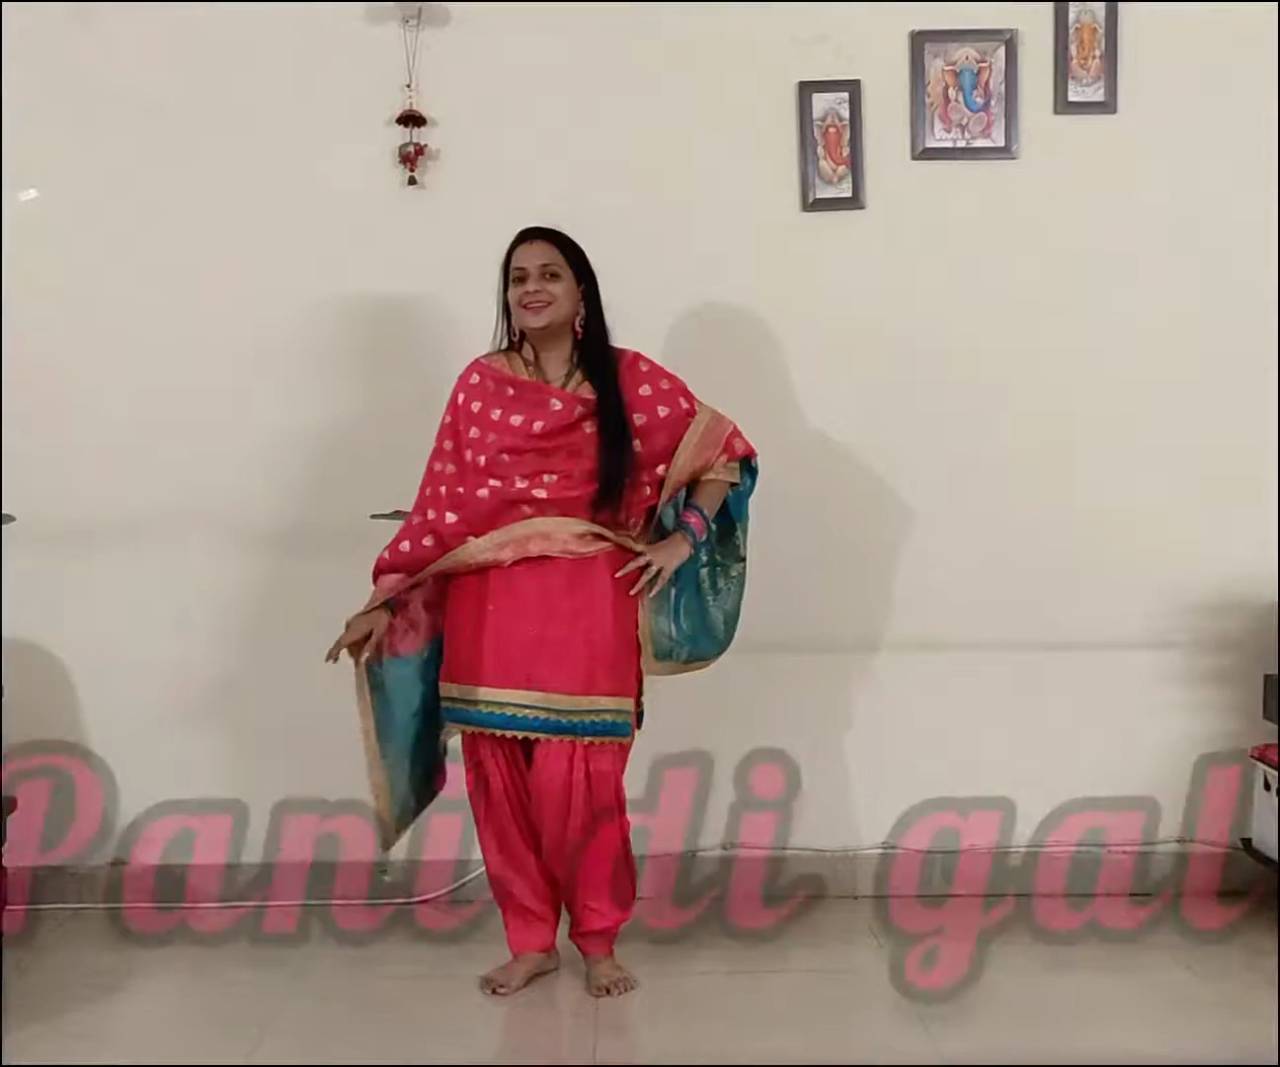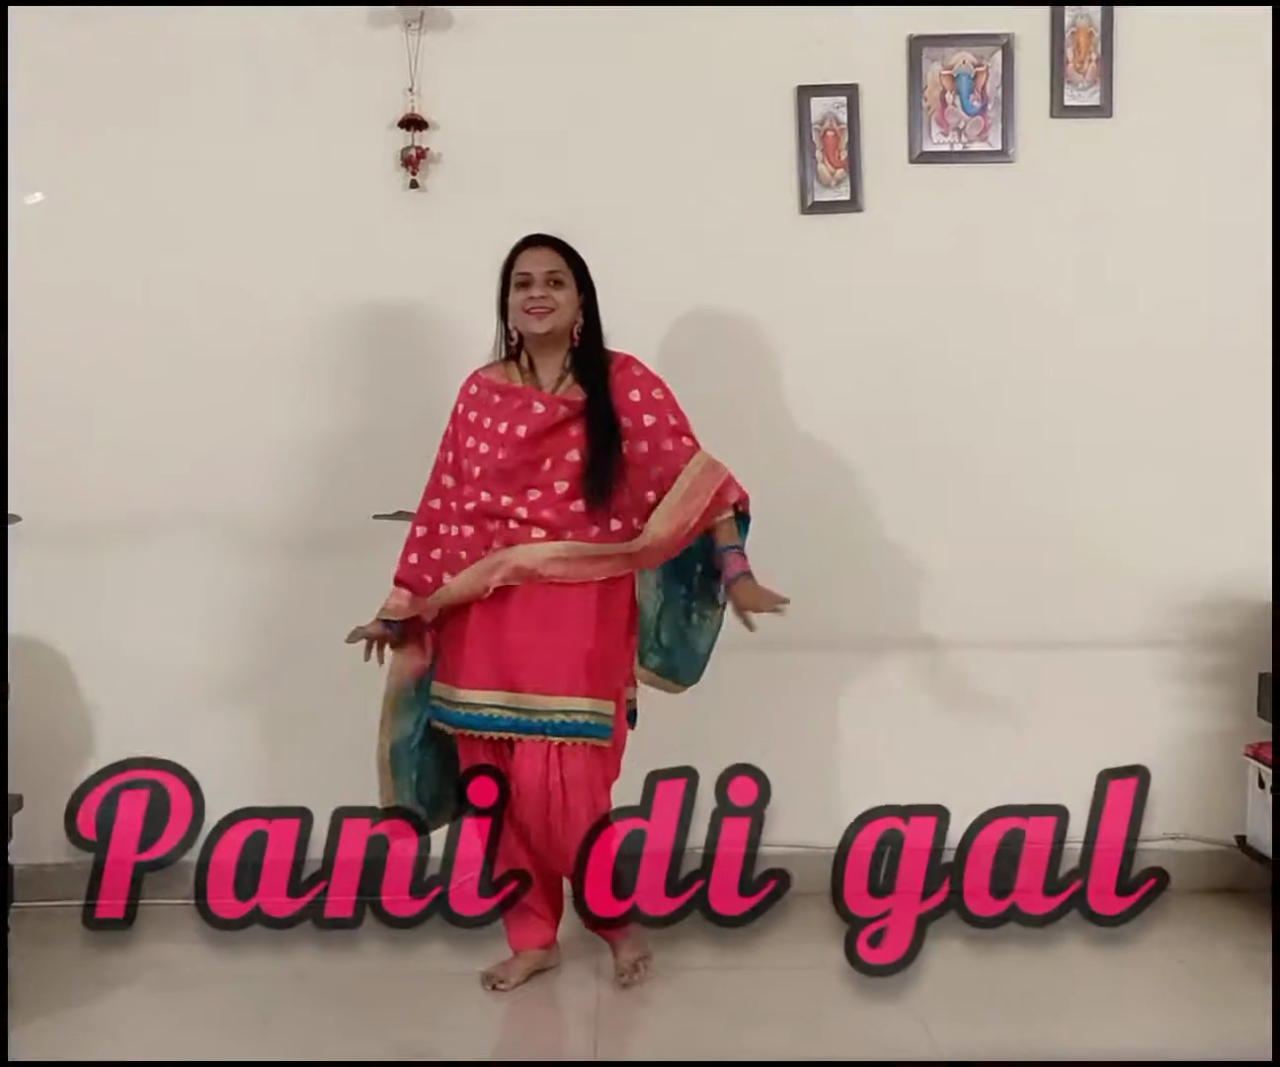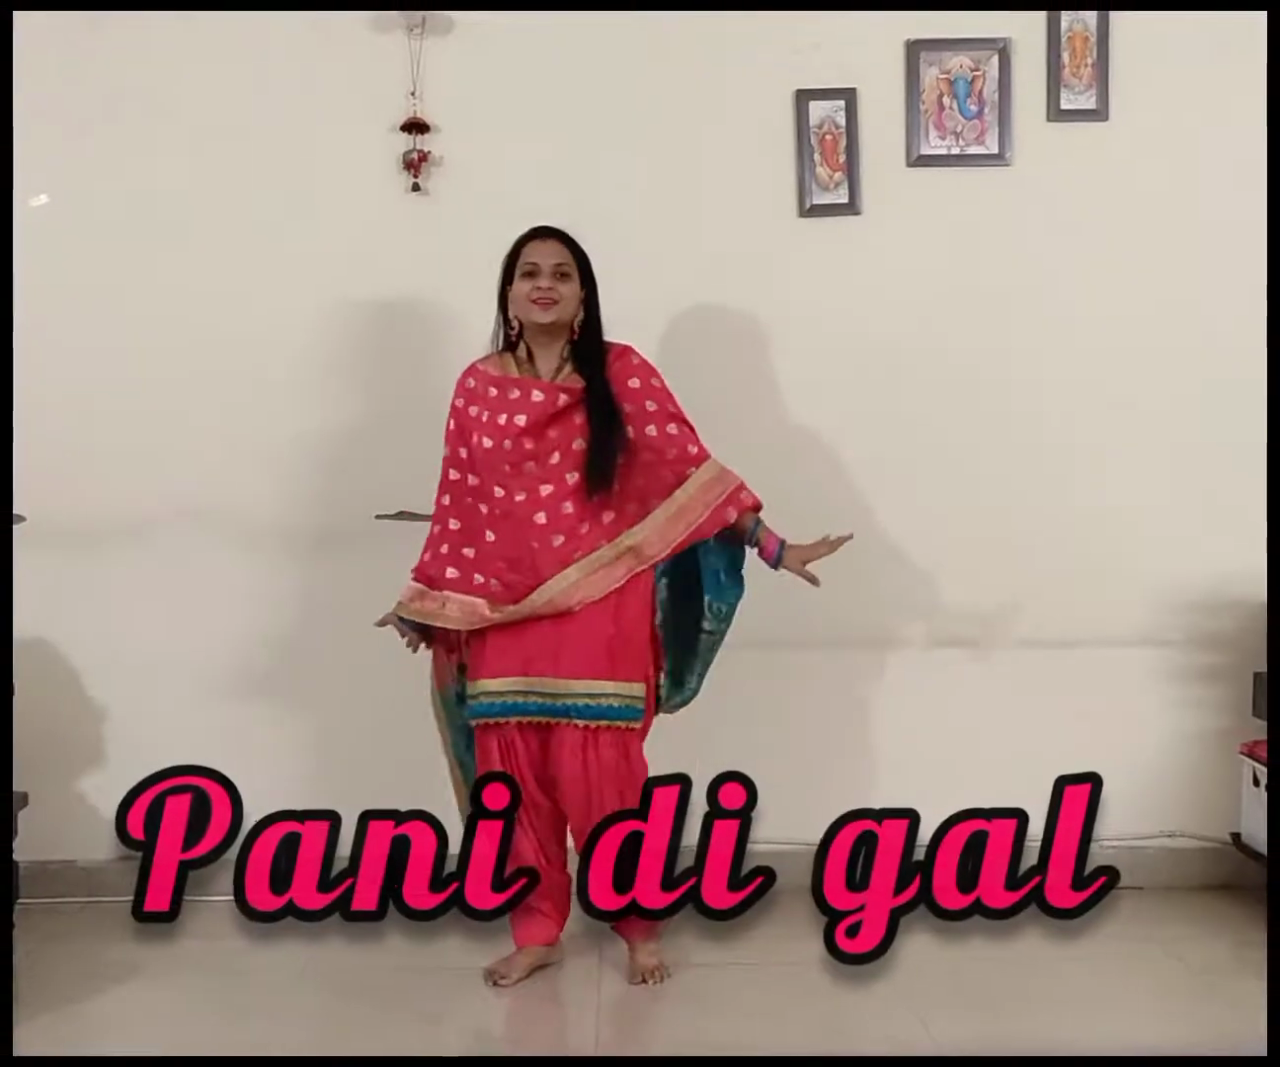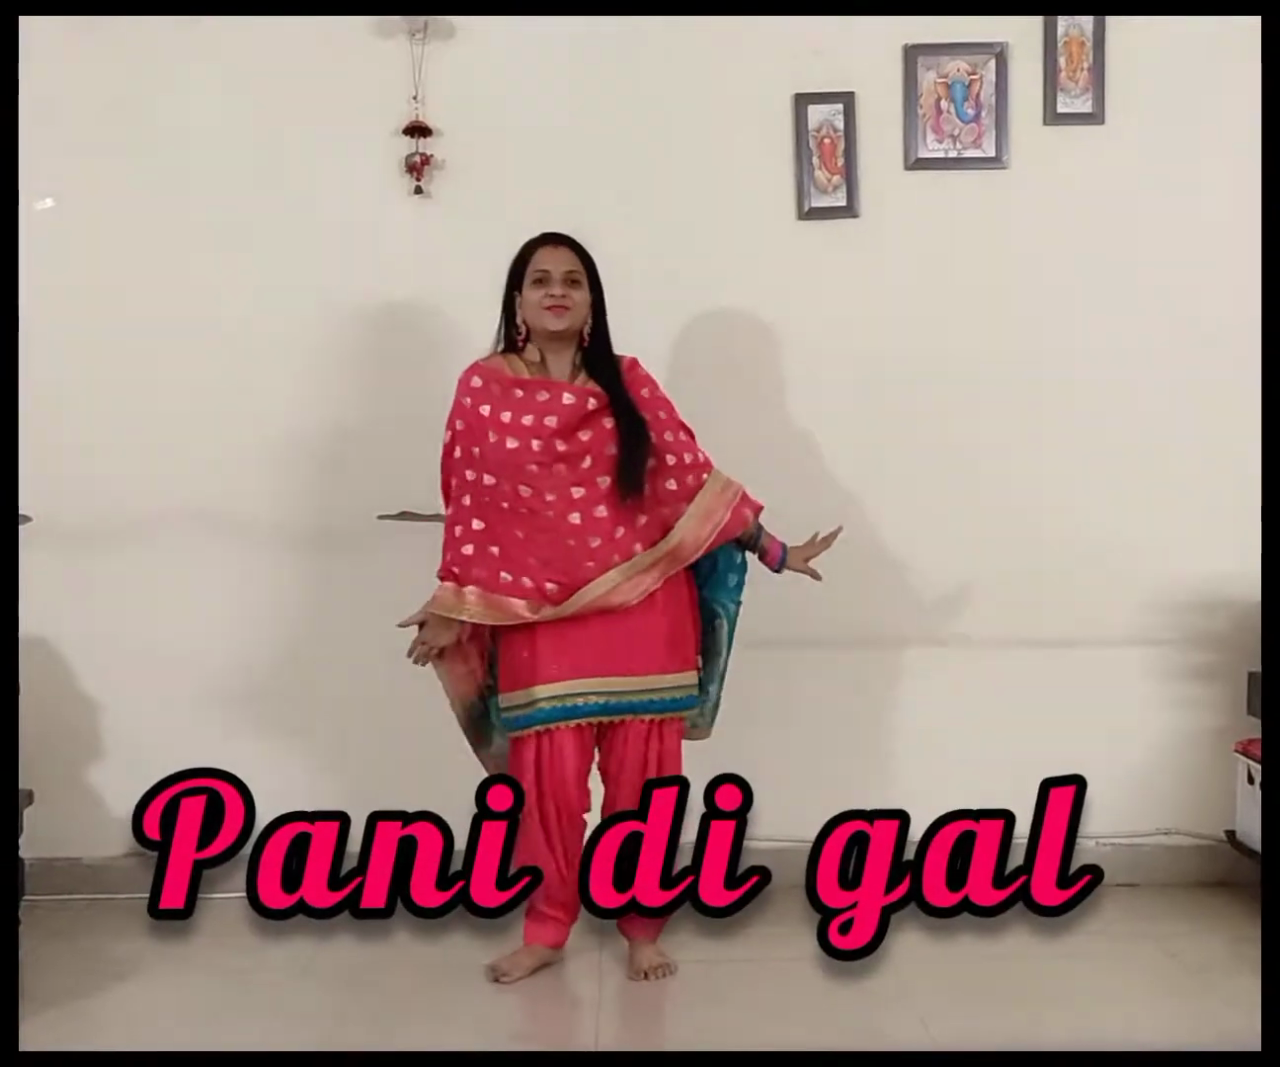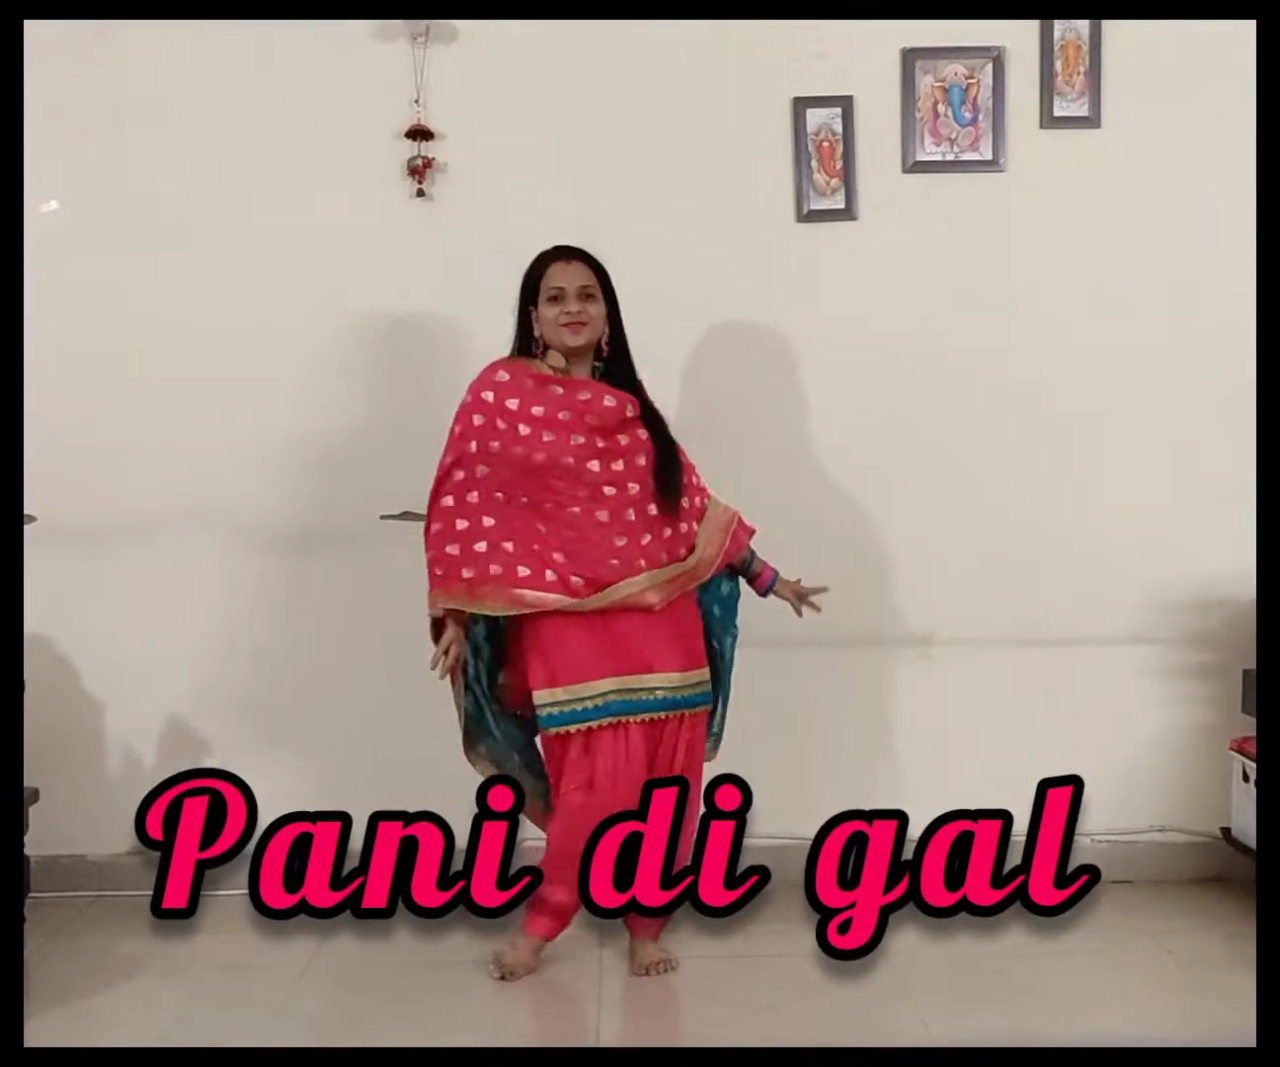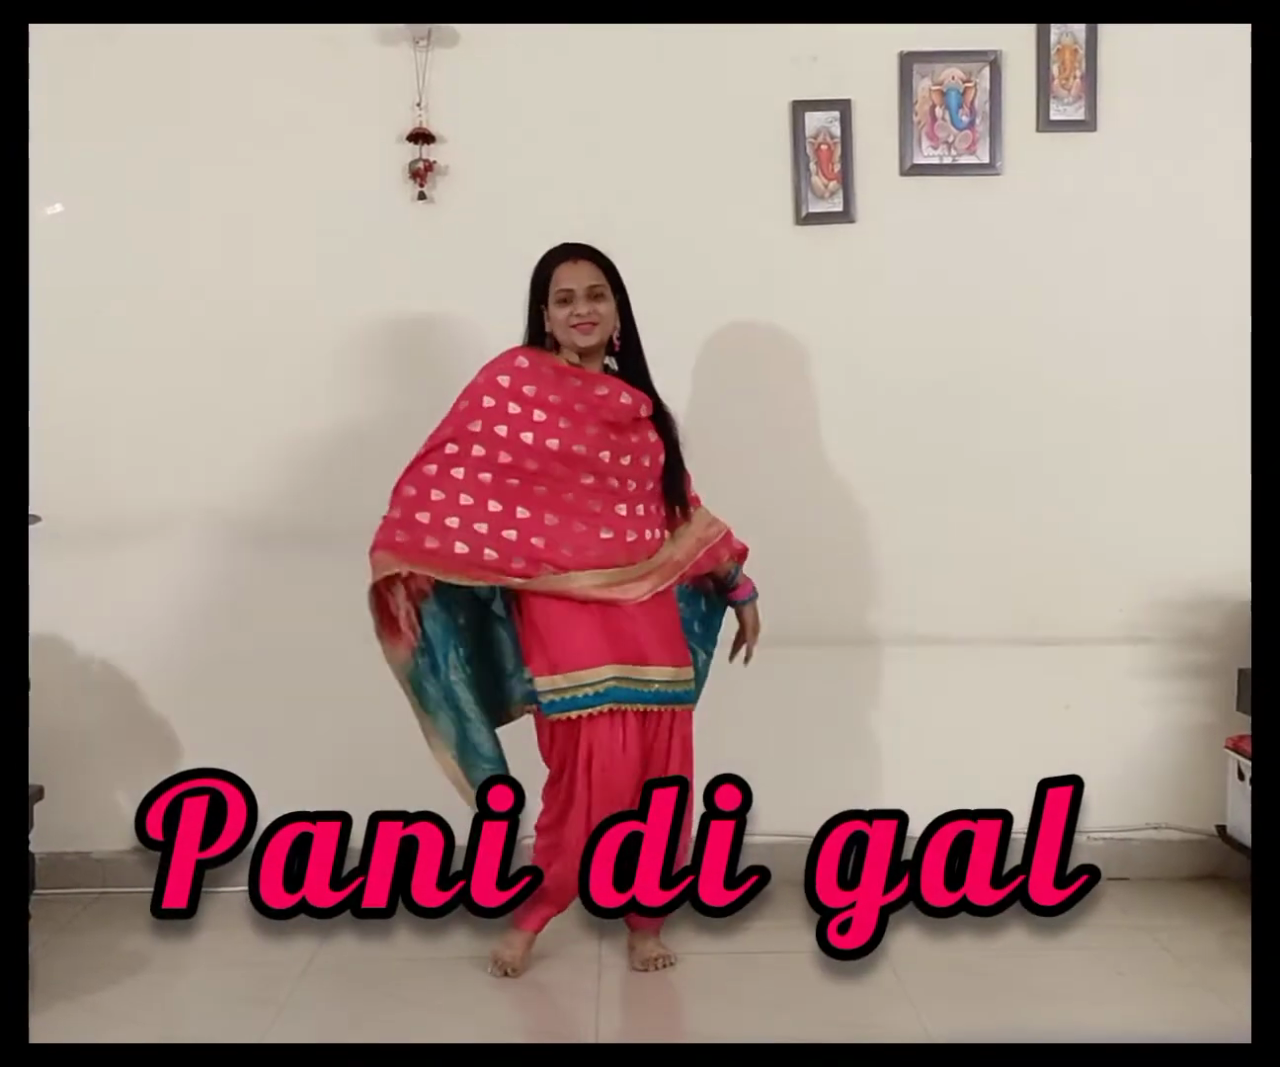
dt=0.2s
person 1, frame 1
left shoulder: (630, 378)
right shoulder: (479, 383)
left elbow: (721, 450)
right elbow: (440, 500)
left wrist: (685, 537)
right wrist: (386, 601)
left hip: (588, 608)
right hip: (491, 608)
left knee: (579, 779)
right knee: (499, 780)
left ankle: (598, 939)
right ankle: (530, 940)
person 1, frame 2
left shoulder: (626, 383)
right shoulder: (479, 393)
left elbow: (696, 483)
right elbow: (445, 508)
left wrist: (736, 571)
right wrist: (404, 611)
left hip: (582, 612)
right hip: (486, 616)
left knee: (561, 784)
right knee: (496, 783)
left ankle: (621, 920)
right ankle: (531, 937)
person 1, frame 3
left shoulder: (622, 373)
right shoulder: (477, 386)
left elbow: (689, 474)
right elbow: (459, 503)
left wrist: (775, 547)
right wrist: (426, 602)
left hip: (604, 608)
right hip: (510, 616)
left knee: (600, 775)
right knee: (512, 774)
left ankle: (639, 922)
right ankle: (537, 932)
person 1, frame 4
left shoulder: (627, 382)
right shoulder: (482, 387)
left elbow: (693, 481)
right elbow: (469, 506)
left wrist: (776, 552)
right wrist: (453, 611)
left hip: (641, 610)
right hip: (540, 617)
left knee: (643, 773)
right knee: (546, 778)
left ankle: (642, 924)
right ankle: (545, 931)
person 1, frame 5
left shoulder: (632, 398)
right shoulder: (500, 388)
left elbow: (691, 502)
right elbow: (462, 503)
left wrist: (767, 578)
right wrist: (456, 611)
left hip: (661, 615)
right hip: (566, 618)
left knee: (669, 776)
right knee: (602, 779)
left ankle: (645, 919)
right ankle: (543, 918)
person 1, frame 6
left shoulder: (638, 397)
right shoulder: (513, 378)
left elbow: (679, 506)
right elbow: (444, 474)
left wrist: (739, 589)
right wrist: (405, 567)
left hip: (647, 609)
right hip: (562, 606)
left knee: (660, 771)
right knee: (596, 768)
left ankle: (643, 914)
right ankle: (528, 912)
